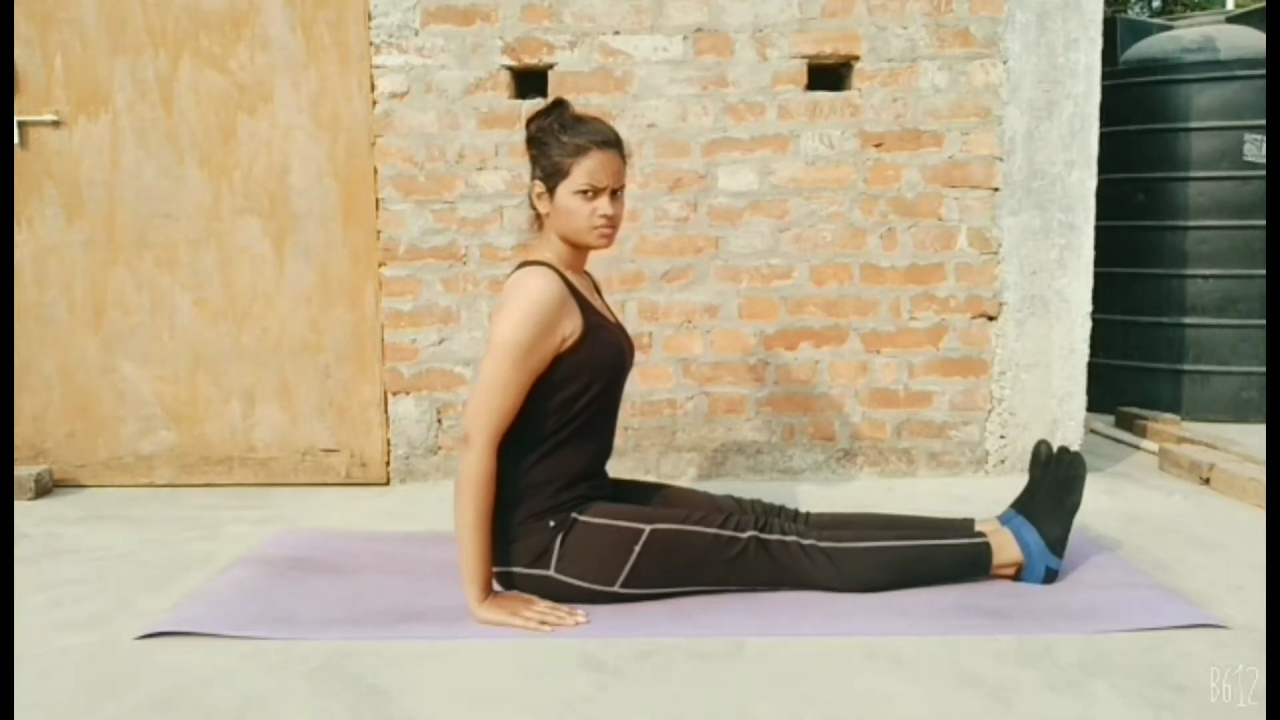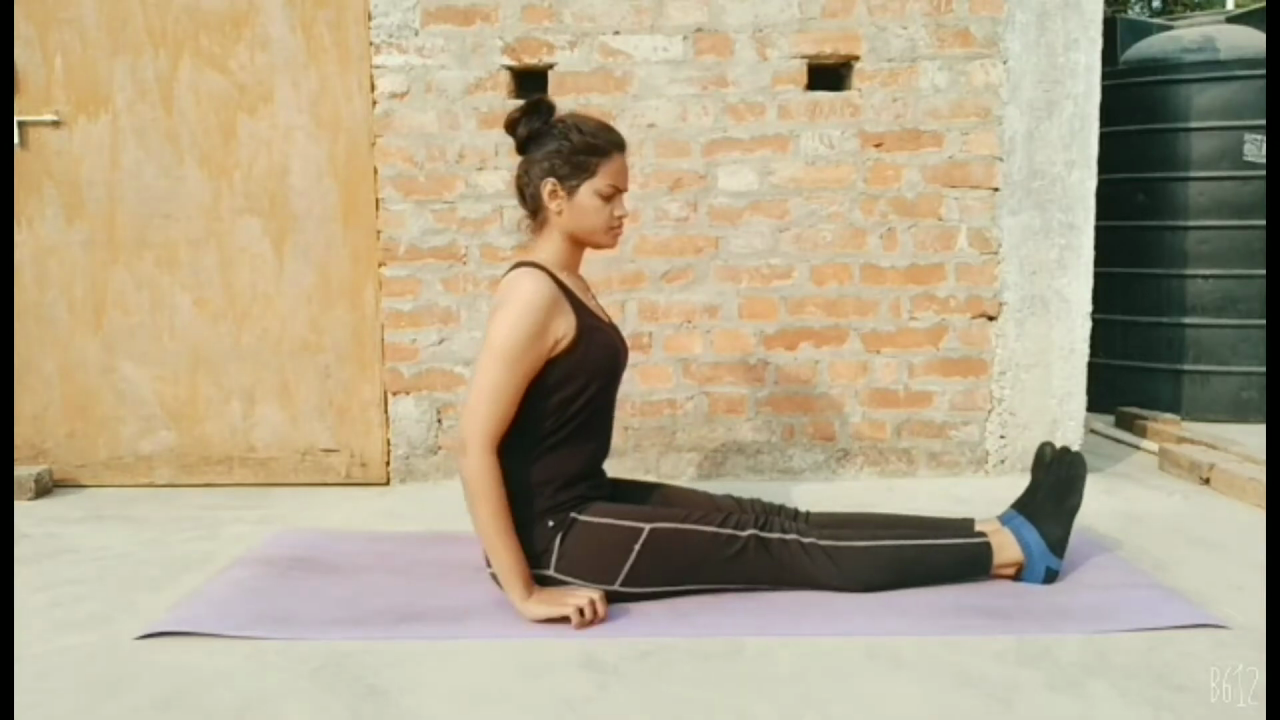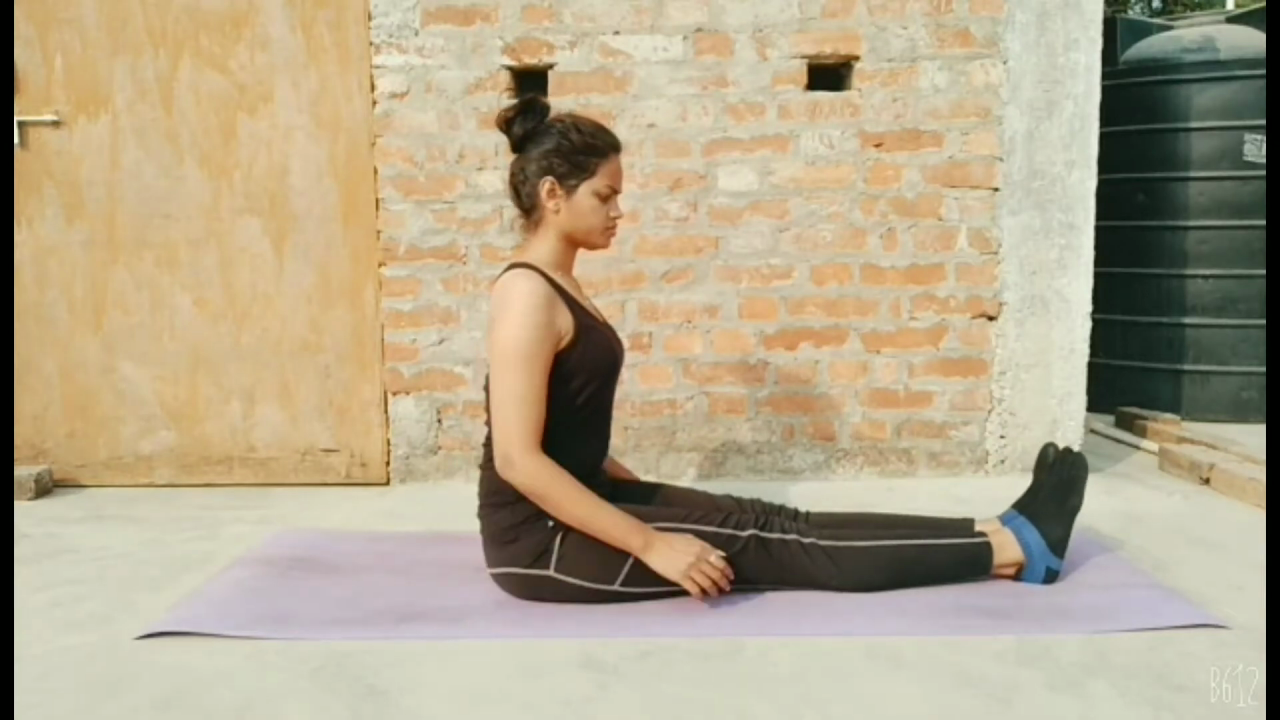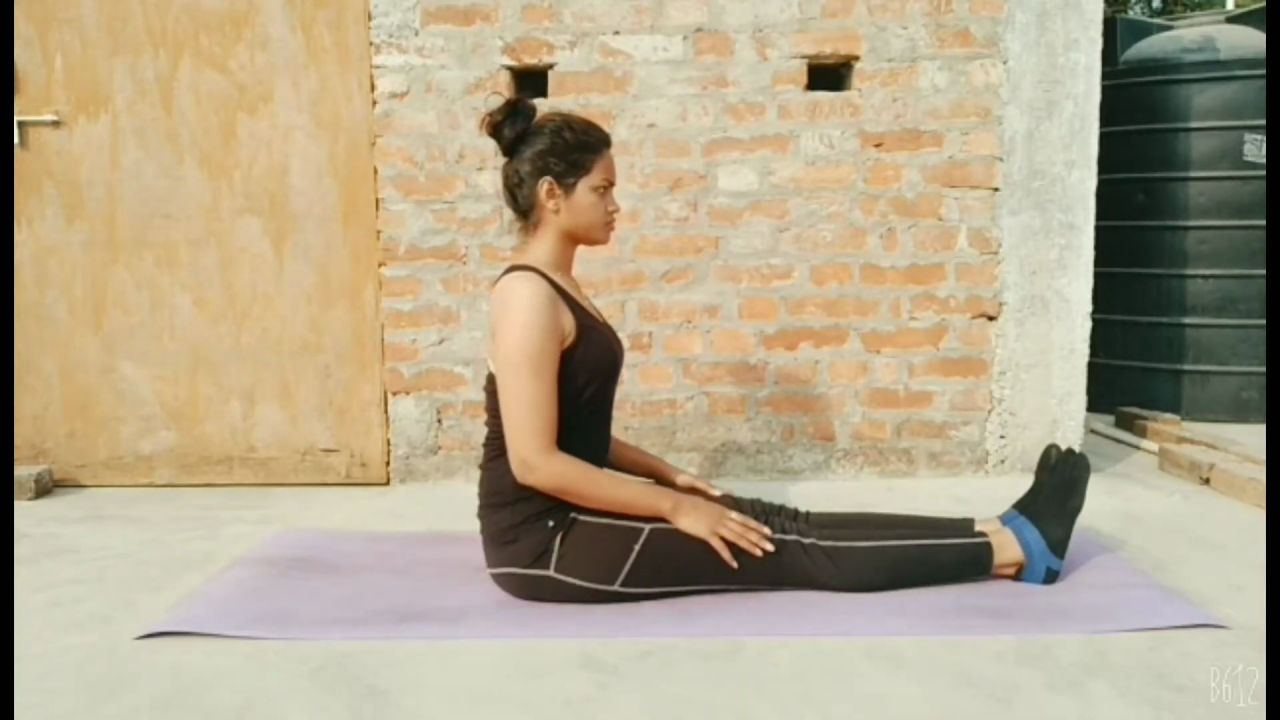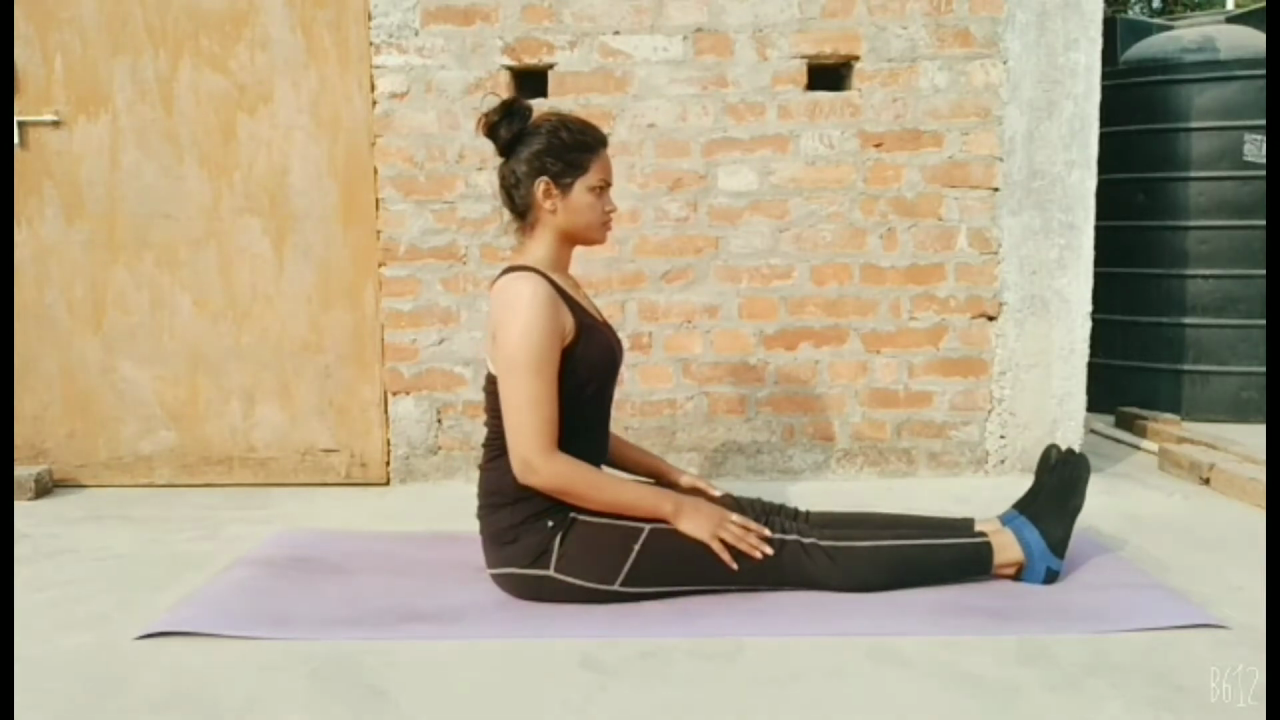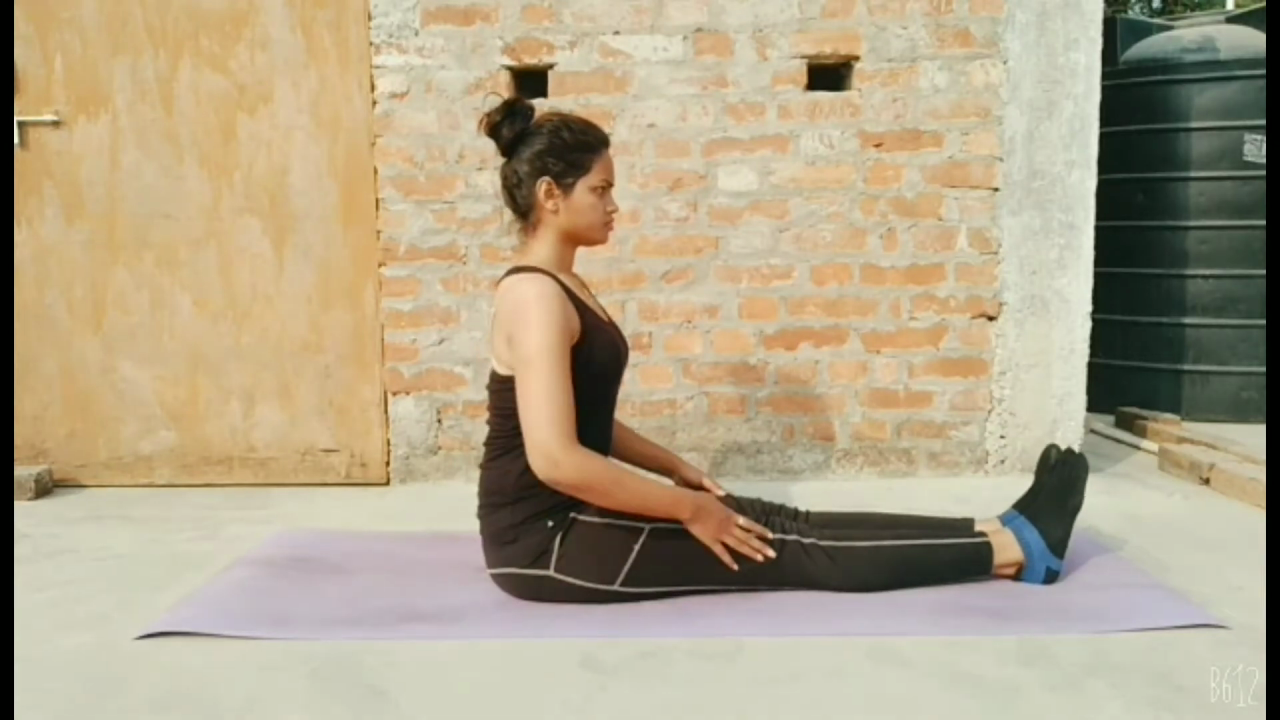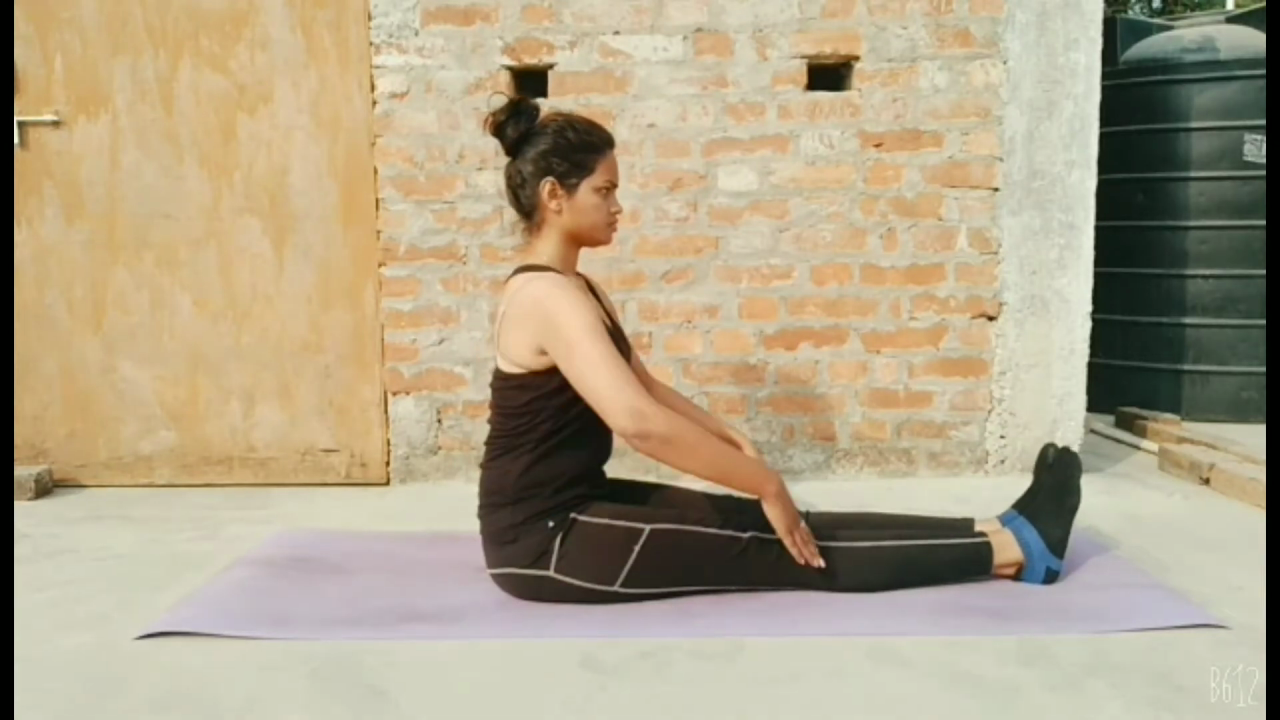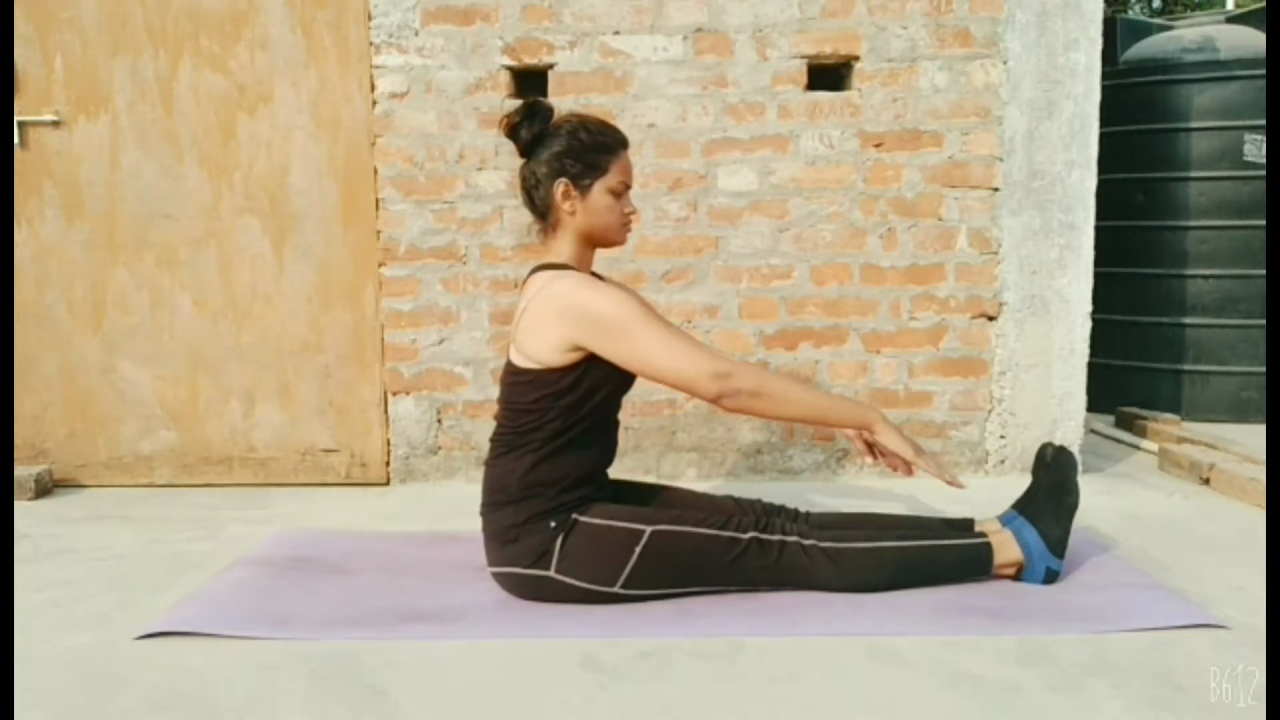
dt=0.3s
person 1, frame 1
left shoulder: (574, 283)
right shoulder: (539, 294)
right elbow: (477, 440)
right wrist: (482, 593)
left hip: (580, 505)
right hip: (548, 537)
left knee: (771, 524)
right knee: (773, 543)
left ankle: (1001, 534)
right ankle: (1013, 549)
person 1, frame 2
left shoulder: (564, 284)
right shoulder: (533, 295)
right elbow: (475, 447)
right wrist: (521, 587)
left hip: (579, 505)
right hip: (549, 535)
left knee: (768, 521)
right knee: (771, 545)
left ankle: (1000, 535)
right ankle: (1012, 549)
person 1, frame 3
left shoulder: (556, 285)
right shoulder: (527, 296)
right elbow: (517, 458)
left wrist: (636, 501)
right wrist: (647, 542)
left hip: (573, 508)
right hip: (544, 542)
left knee: (769, 522)
right knee: (769, 545)
left ankle: (1001, 538)
right ankle: (1011, 550)
person 1, frame 4
left shoulder: (557, 287)
right shoulder: (528, 298)
right elbow: (535, 461)
left wrist: (669, 476)
right wrist: (675, 508)
left hip: (569, 518)
right hip: (543, 540)
left knee: (775, 522)
right knee: (776, 544)
left ankle: (999, 535)
right ankle: (1014, 549)
person 1, frame 5
left shoulder: (556, 287)
right shoulder: (528, 298)
right elbow: (536, 462)
left wrist: (669, 476)
right wrist: (675, 510)
left hip: (568, 517)
right hip: (541, 539)
left knee: (775, 523)
right knee: (774, 542)
left ankle: (1000, 535)
right ankle: (1013, 549)
person 1, frame 6
left shoulder: (563, 288)
right shoulder: (536, 299)
right elbow: (555, 458)
left wrist: (681, 473)
right wrist: (689, 508)
left hip: (570, 516)
right hip: (542, 540)
left knee: (771, 523)
right knee: (774, 543)
left ankle: (1001, 535)
right ankle: (1013, 549)
person 1, frame 7
left shoulder: (569, 287)
right shoulder: (547, 297)
left elbow: (645, 388)
right elbow: (638, 419)
left wrist: (733, 442)
right wrist: (765, 485)
left hip: (574, 510)
right hip: (542, 541)
left knee: (771, 525)
right knee: (766, 540)
left ankle: (998, 536)
right ankle: (1012, 550)
person 1, frame 8
left shoulder: (576, 289)
right shoulder: (574, 299)
left elbow: (707, 369)
right elbow: (723, 380)
left wrist: (850, 414)
right wrist: (863, 418)
left hip: (573, 510)
right hip: (542, 541)
left knee: (769, 523)
right knee: (770, 545)
left ankle: (997, 535)
right ankle: (1012, 549)
